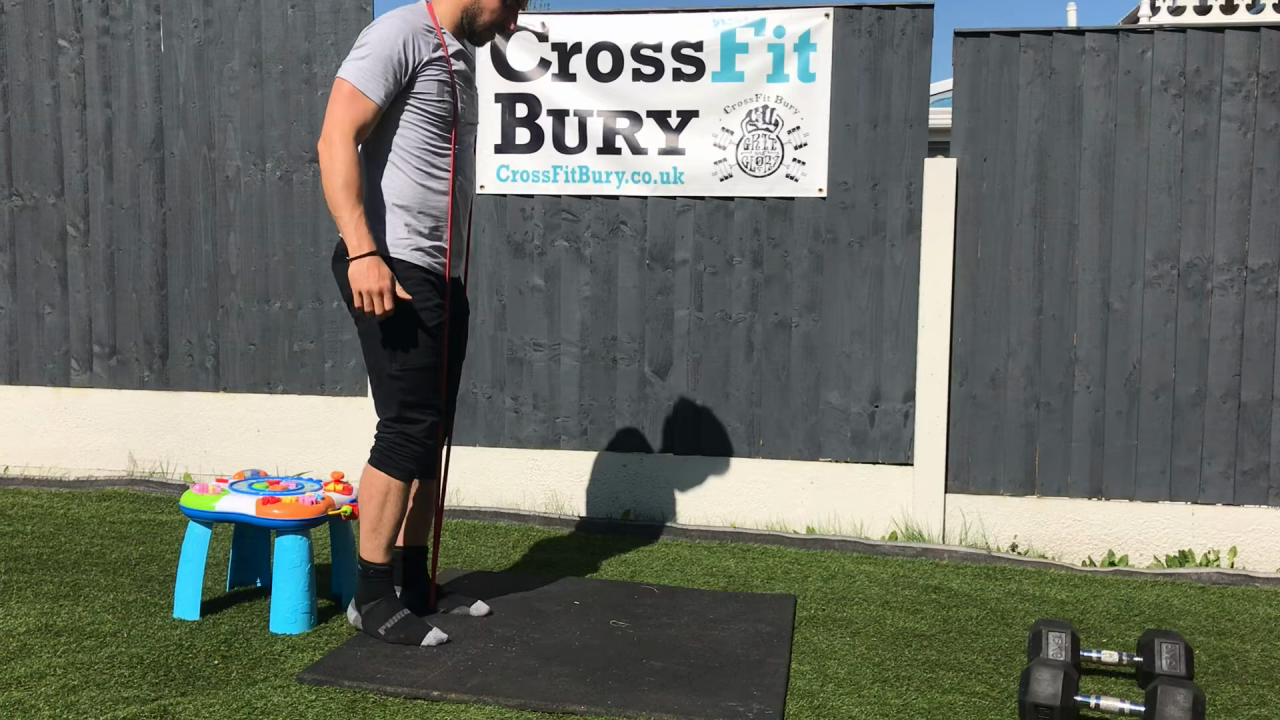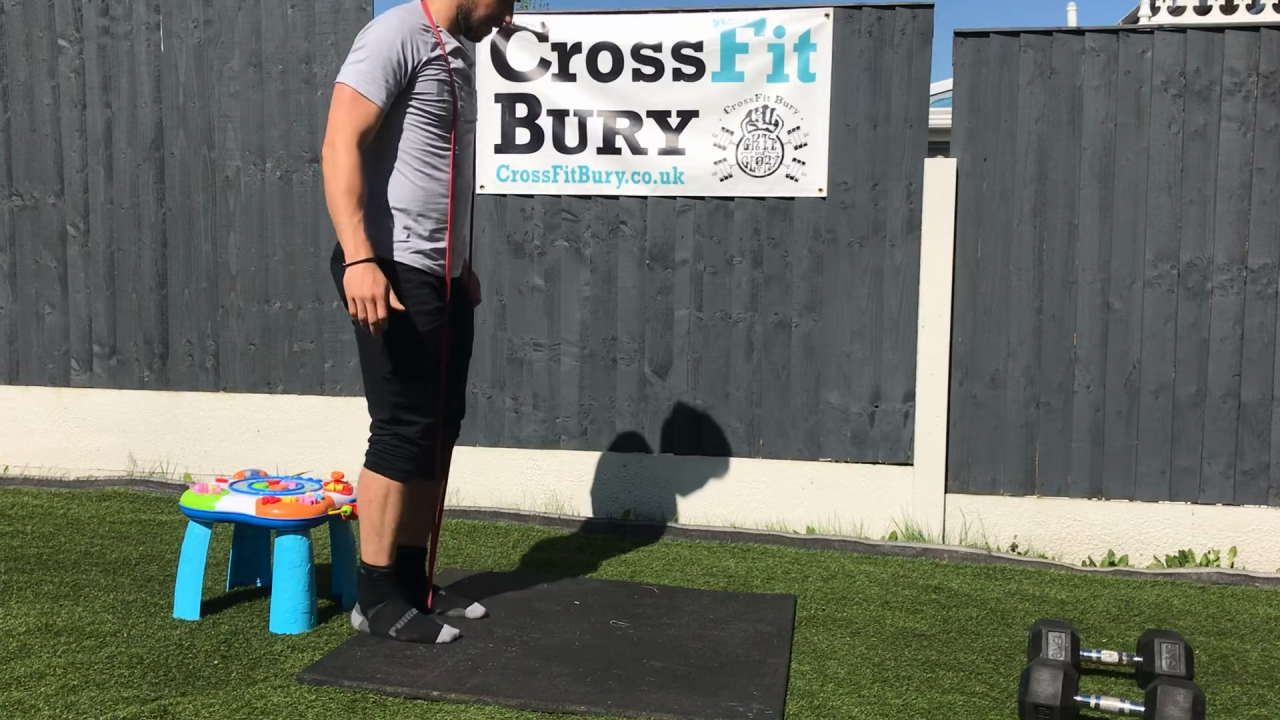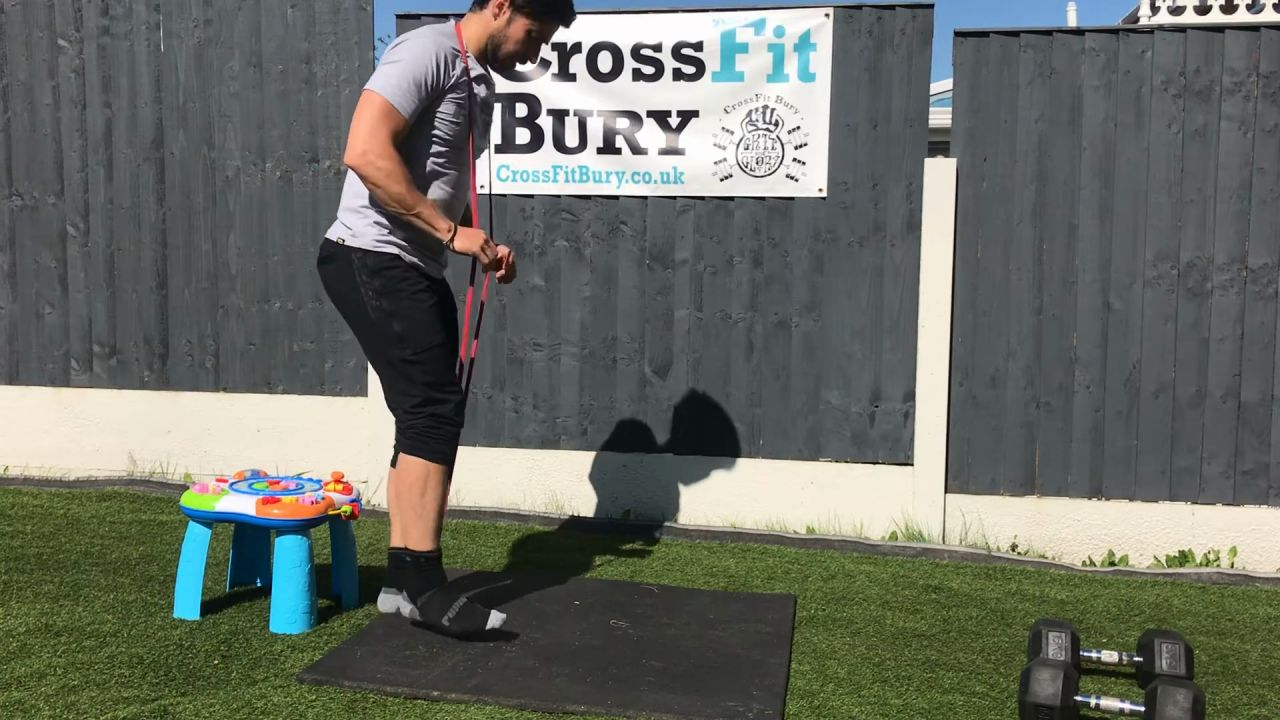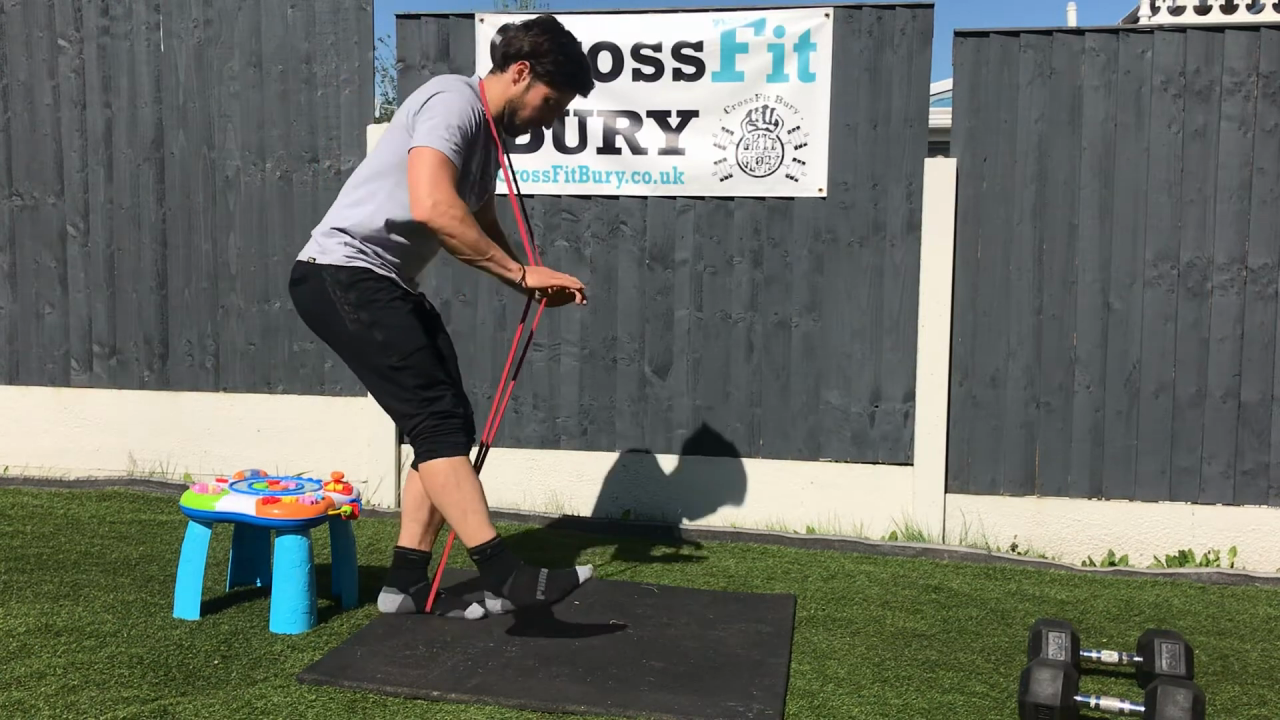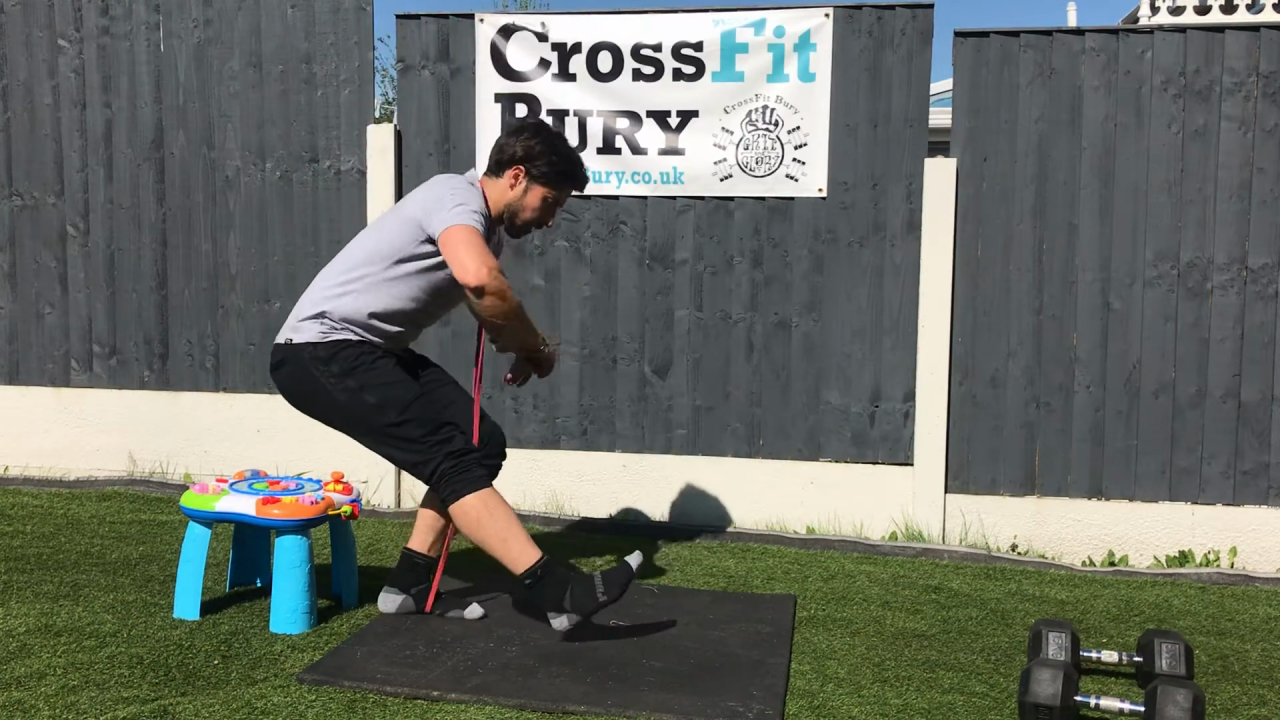
dt=0.7s
person 1, frame 1
left shoulder: (459, 56)
right elbow: (336, 140)
right wrist: (364, 252)
left hip: (435, 273)
right hip: (389, 271)
left knee: (430, 429)
right knee: (407, 427)
left ankle: (412, 581)
right ankle: (373, 594)
person 1, frame 2
left shoulder: (458, 54)
right elbow: (340, 146)
left wrist: (461, 263)
right wrist: (359, 259)
left hip: (441, 275)
right hip: (393, 273)
left knee: (439, 429)
right knee: (403, 430)
left ankle: (412, 579)
right ankle: (377, 597)
person 1, frame 3
left shoulder: (479, 82)
right shoulder: (427, 51)
right elbow: (365, 152)
left wrist: (482, 244)
right wrist: (452, 232)
left hip: (419, 269)
right hip: (373, 260)
left knee: (430, 418)
right knee: (432, 412)
left ankle: (404, 578)
right ankle: (427, 586)
person 1, frame 4
left shoulder: (489, 137)
right shoulder: (454, 102)
left elbow: (484, 231)
right elbow: (433, 207)
left wrist: (535, 278)
right wrist: (522, 272)
left hip: (388, 283)
right hip: (341, 275)
left knee: (448, 423)
right knee: (436, 418)
left ankle: (407, 580)
right ankle: (502, 576)
person 1, frame 5
left shoulder: (482, 223)
right shoulder: (456, 196)
left elbow: (487, 305)
right elbow: (480, 281)
left wrist: (523, 347)
right wrist: (532, 346)
left hip: (369, 350)
right hip: (318, 354)
left knee: (481, 443)
right knee: (451, 456)
left ankle: (410, 584)
right ankle: (558, 590)
